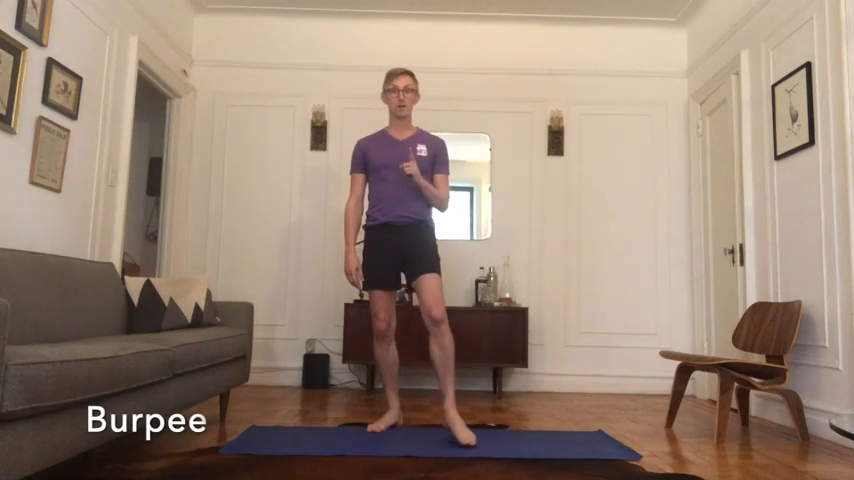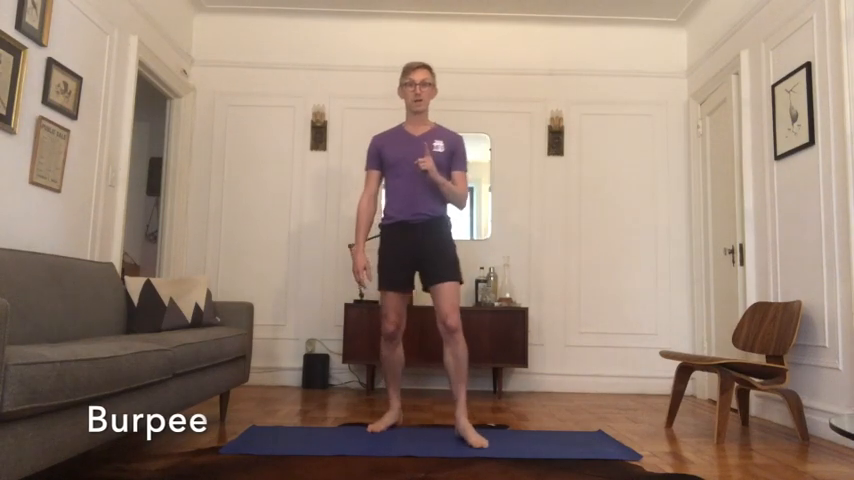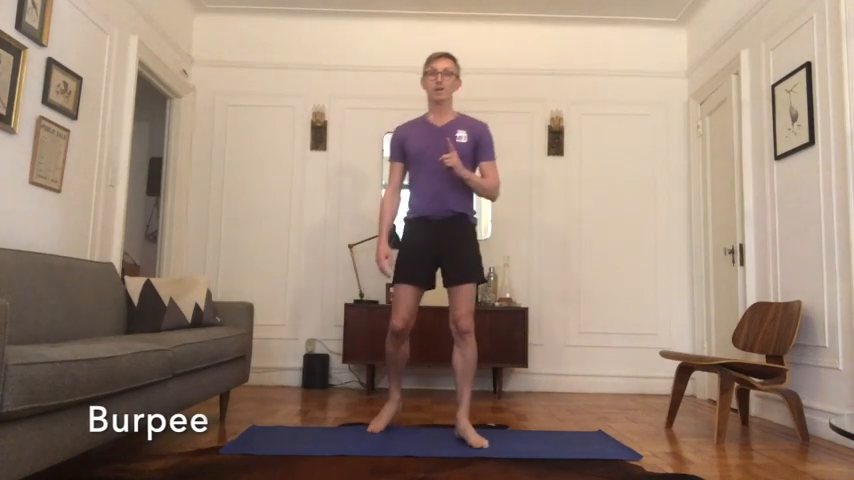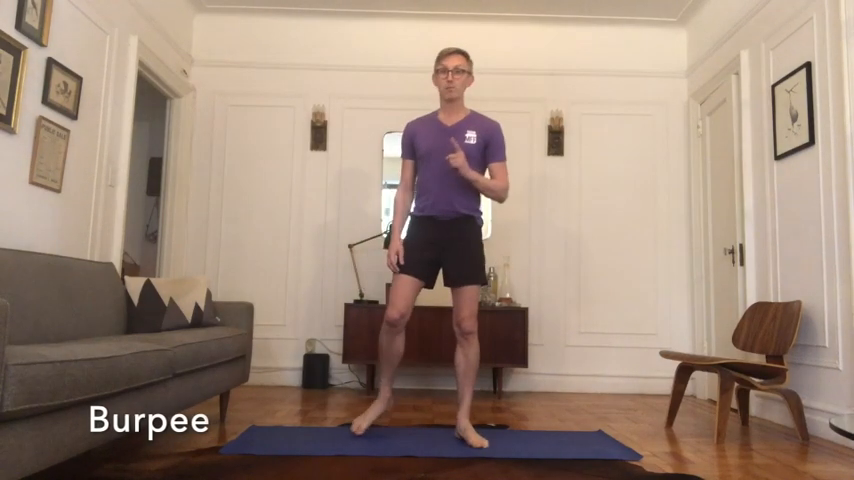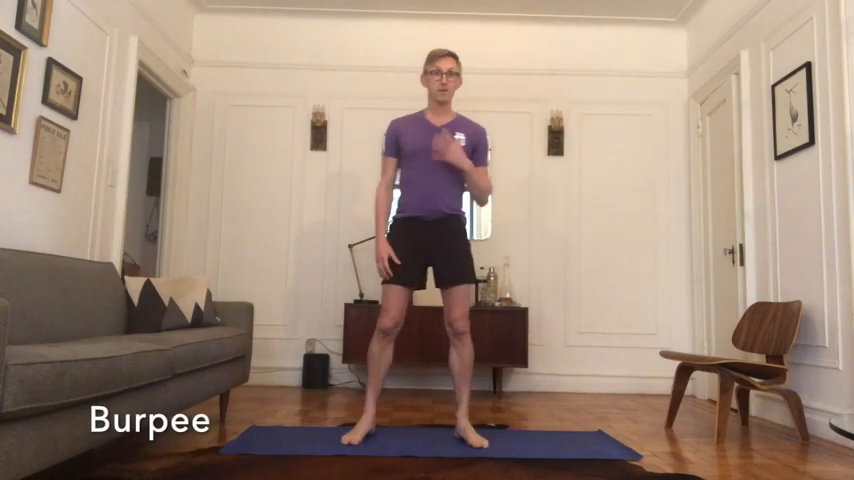
dt=0.3s
person 1, frame 1
left shoulder: (433, 145)
right shoulder: (366, 146)
left elbow: (442, 201)
right elbow: (355, 201)
left wrist: (419, 179)
right wrist: (350, 250)
left hip: (418, 235)
right hip: (379, 237)
left knee: (436, 316)
right knee: (382, 328)
left ankle: (450, 409)
right ankle: (393, 408)
person 1, frame 2
left shoulder: (451, 140)
right shoulder: (382, 142)
left elbow: (461, 198)
right elbow: (368, 198)
left wrist: (435, 175)
right wrist: (358, 248)
left hip: (437, 234)
right hip: (395, 236)
left knee: (451, 325)
right knee: (391, 329)
left ankle: (461, 417)
right ankle: (394, 407)
person 1, frame 3
left shoulder: (476, 130)
right shoulder: (405, 133)
left elbow: (493, 190)
right elbow: (392, 190)
left wrist: (462, 170)
right wrist: (382, 238)
left hip: (459, 230)
right hip: (417, 231)
left knee: (463, 327)
right knee: (399, 325)
left ankle: (462, 419)
right ankle: (393, 398)
person 1, frame 4
left shoulder: (487, 129)
right shoulder: (415, 129)
left elbow: (501, 191)
right elbow: (405, 188)
left wrist: (469, 172)
right wrist: (396, 236)
left hip: (464, 231)
right hip: (422, 229)
left knee: (466, 328)
right knee: (394, 317)
left ankle: (463, 419)
right ankle: (383, 395)
person 1, frame 5
left shoulder: (474, 133)
right shoulder: (400, 127)
left elbow: (483, 196)
right elbow: (385, 187)
left wrist: (464, 164)
right wrist: (381, 238)
left hip: (451, 231)
right hip: (407, 229)
left knee: (459, 328)
right knee: (387, 325)
left ankle: (463, 419)
right ankle: (369, 415)
